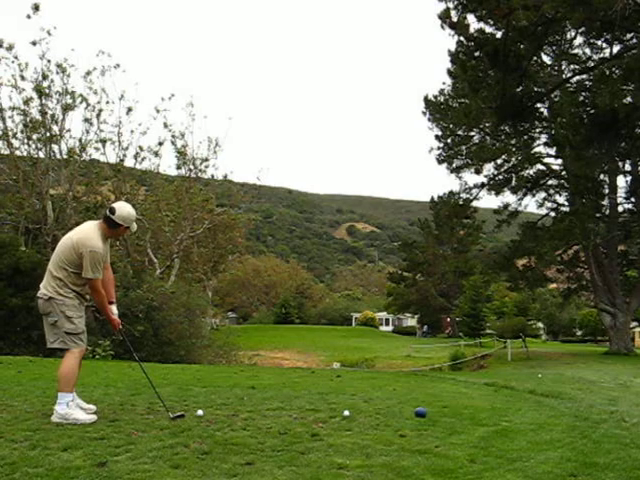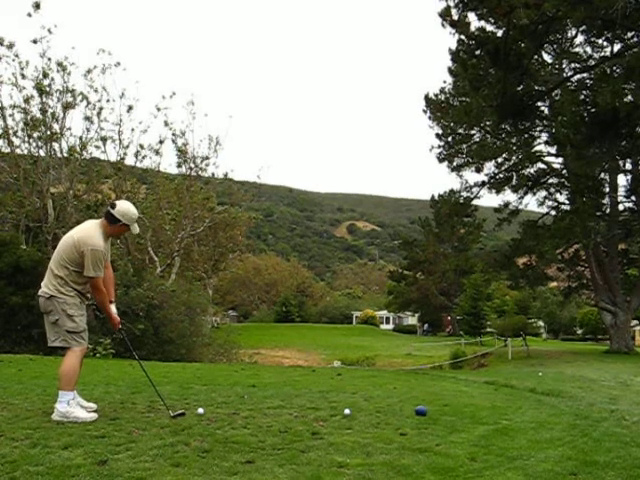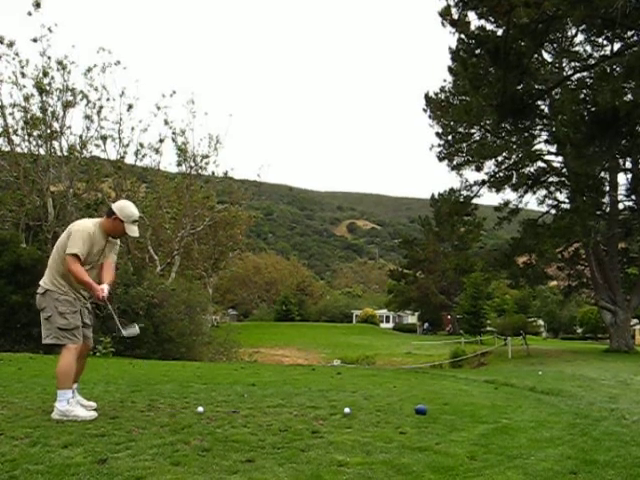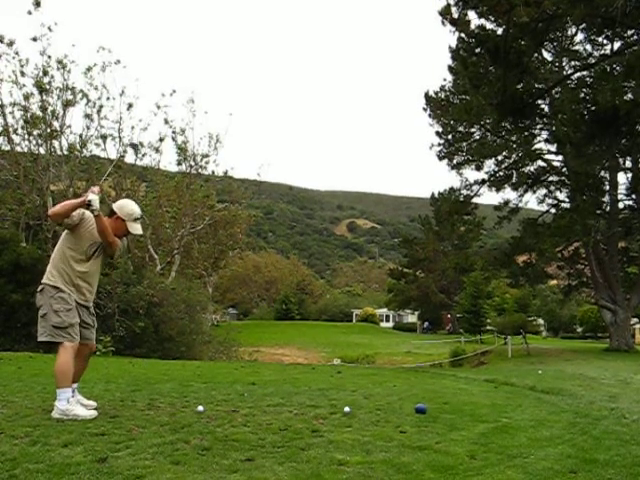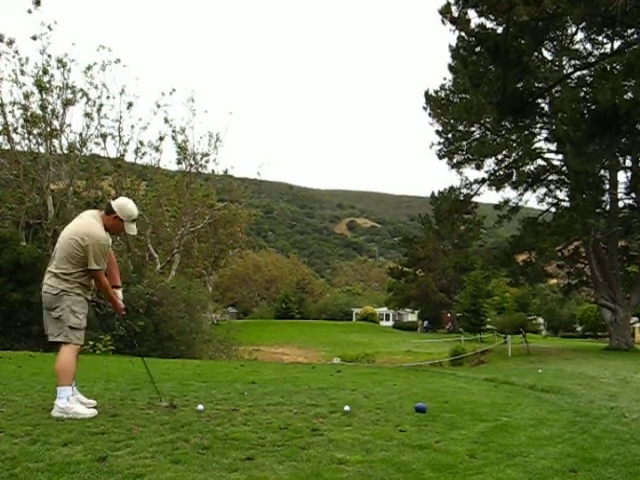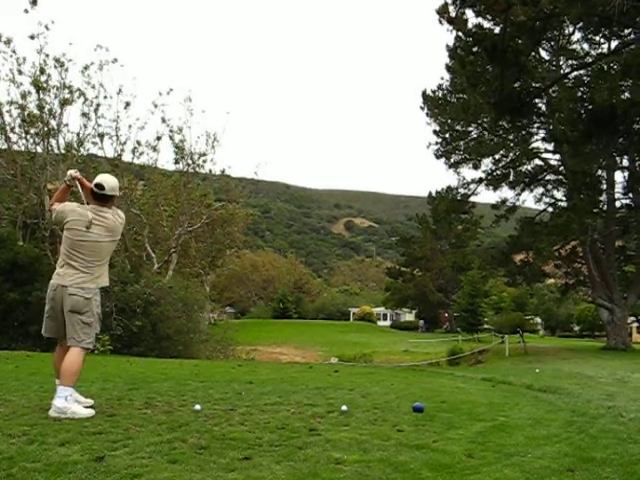
dt=0.5s
person 1, frame 1
left shoulder: (98, 230)
right shoulder: (93, 245)
left elbow: (107, 270)
right elbow: (95, 289)
left wrist: (113, 305)
right wrist: (110, 316)
left hip: (68, 297)
right hip: (60, 298)
left knee: (79, 349)
right knee: (74, 349)
left ankle: (69, 399)
right ankle: (63, 409)
person 1, frame 2
left shoulder: (99, 229)
right shoulder: (94, 244)
left elbow: (107, 270)
right elbow: (96, 287)
left wrist: (113, 304)
right wrist: (110, 315)
left hip: (69, 295)
right hip: (61, 296)
left knee: (80, 347)
right knee: (76, 348)
left ankle: (70, 397)
right ankle: (64, 407)
person 1, frame 3
left shoulder: (113, 241)
right shoulder: (84, 229)
left elbow: (109, 266)
right elbow: (71, 265)
left wrist: (105, 287)
right wrist: (94, 287)
left hip: (78, 296)
right hip: (58, 293)
left knee: (84, 345)
right knee: (72, 346)
left ankle: (70, 395)
right ankle: (63, 406)
person 1, frame 4
left shoulder: (116, 240)
right shoulder: (83, 218)
left elbow: (108, 240)
right elbow: (53, 214)
left wrist: (97, 212)
right wrist: (82, 201)
left hip: (82, 298)
right hip: (58, 291)
left knee: (87, 346)
right knee: (69, 345)
left ankle: (70, 394)
right ankle: (63, 405)
person 1, frame 5
left shoulder: (91, 214)
right shoulder: (98, 237)
left elbow: (109, 256)
right elbow: (98, 278)
left wrist: (117, 287)
right wrist: (114, 300)
left hip: (56, 288)
right hip: (65, 293)
left knee: (69, 343)
right knee: (70, 343)
left ankle: (68, 393)
right ankle: (64, 403)
person 1, frame 6
left shoulder: (73, 212)
right shoulder: (117, 220)
left elbow: (53, 207)
right elbow: (104, 204)
left wrist: (67, 183)
right wrist: (82, 181)
left hip: (59, 286)
right hip: (84, 292)
left knee: (64, 342)
right knee: (79, 345)
left ankle: (65, 392)
right ankle: (62, 402)
